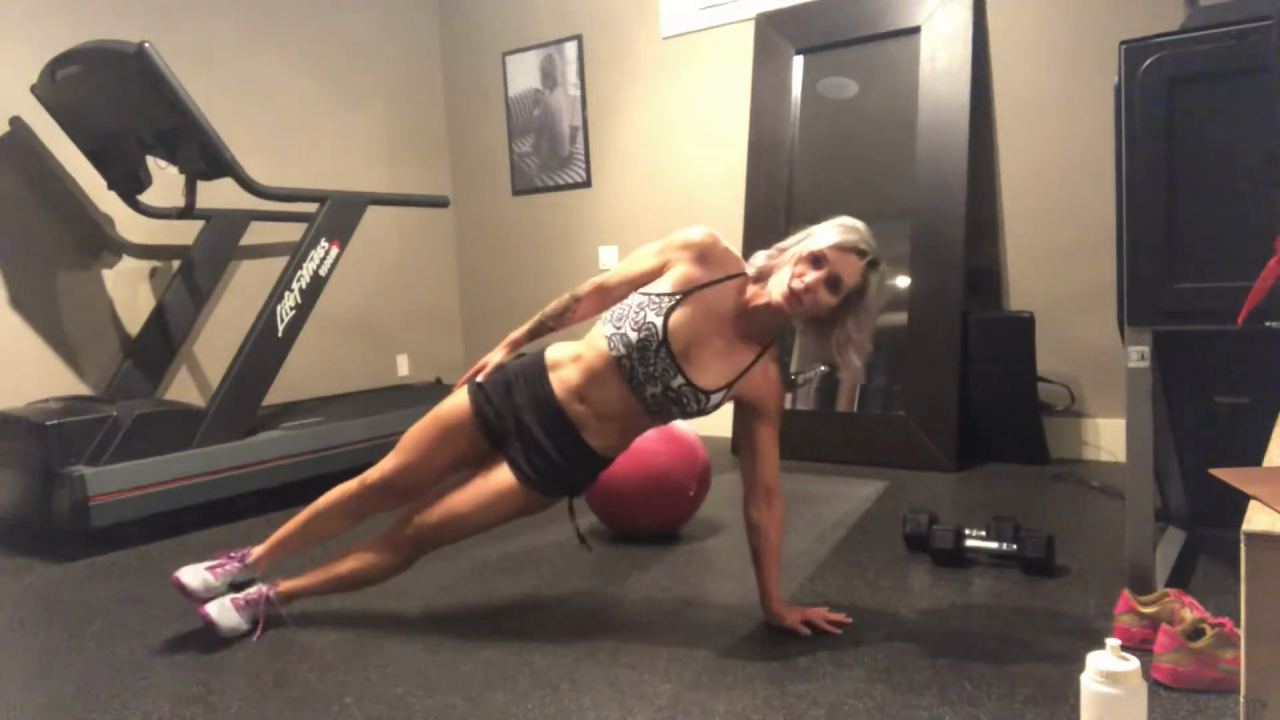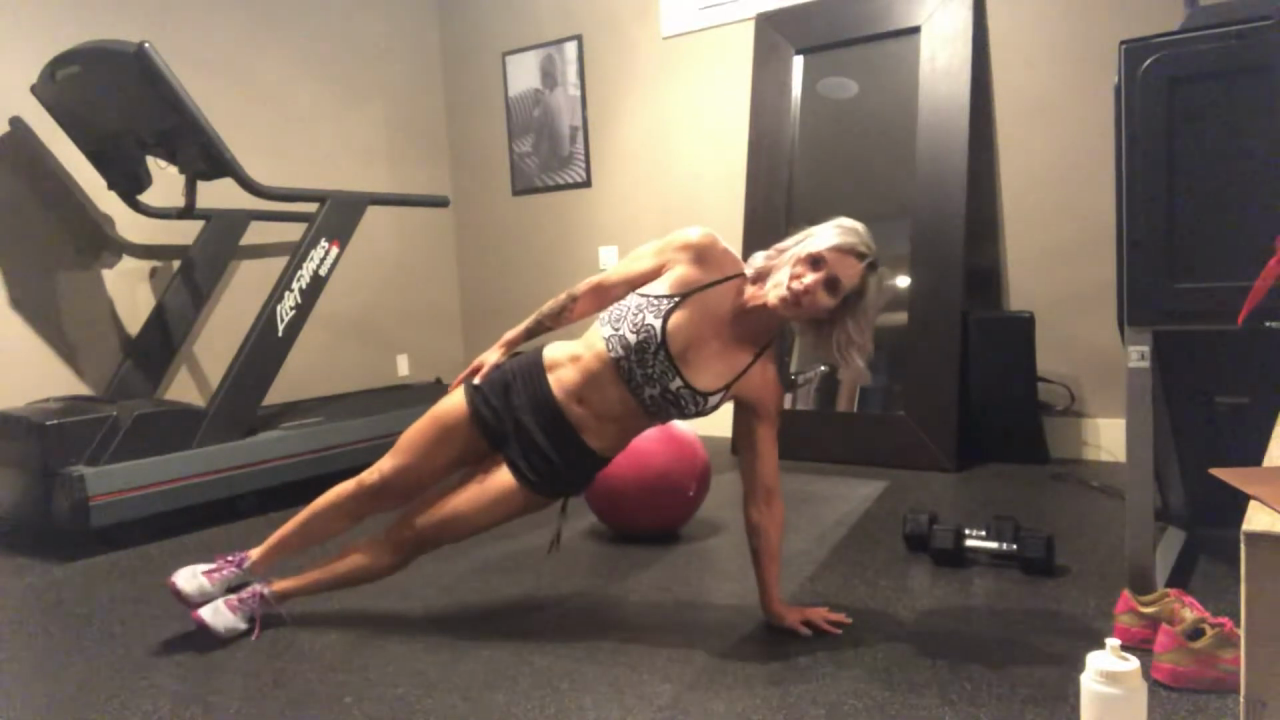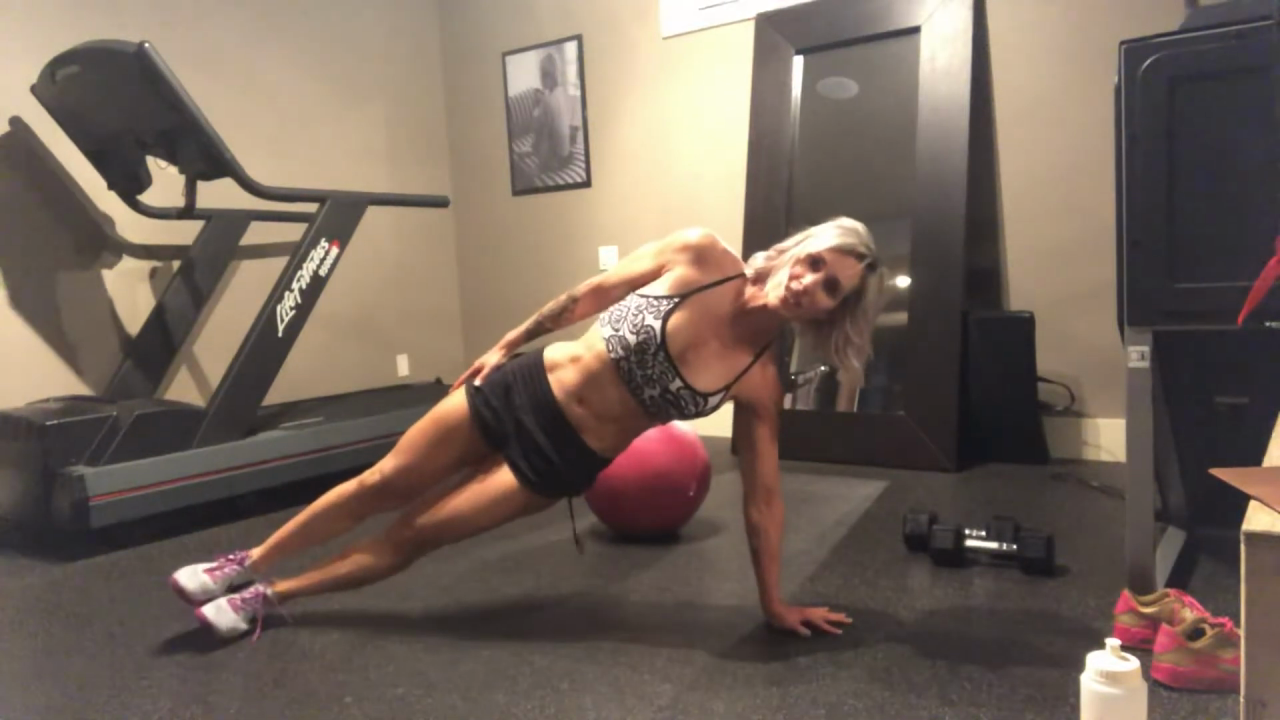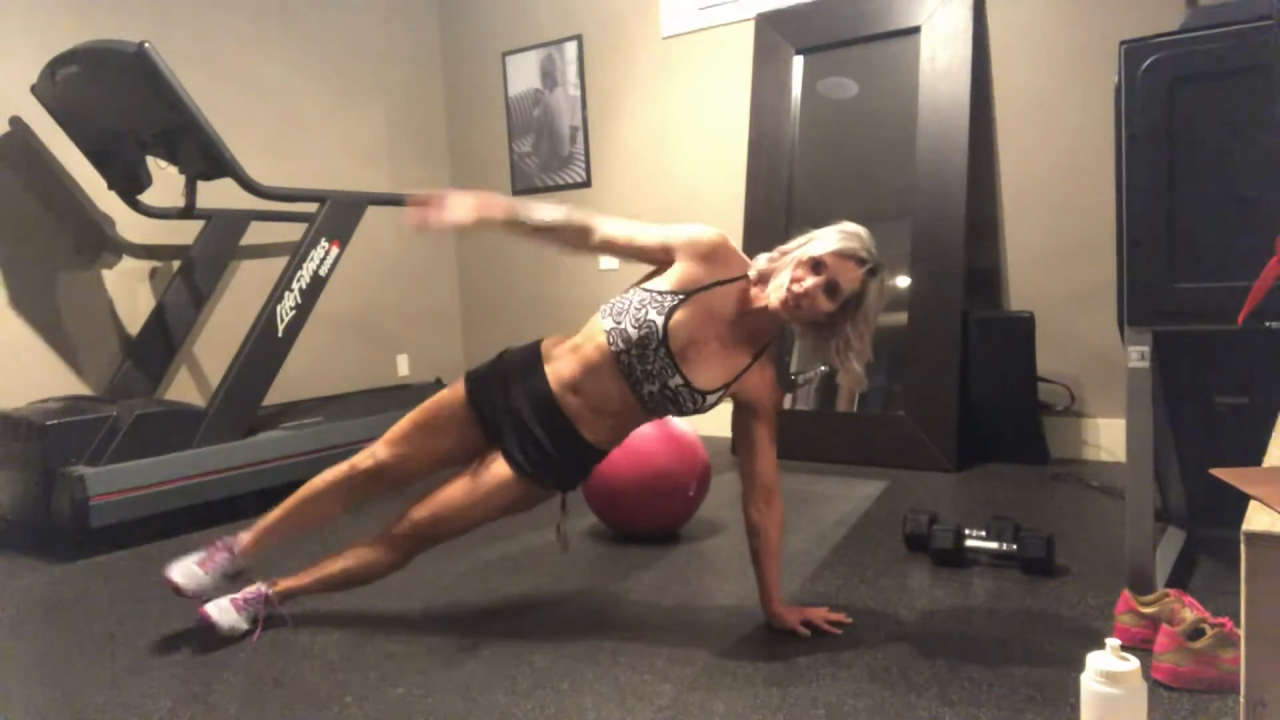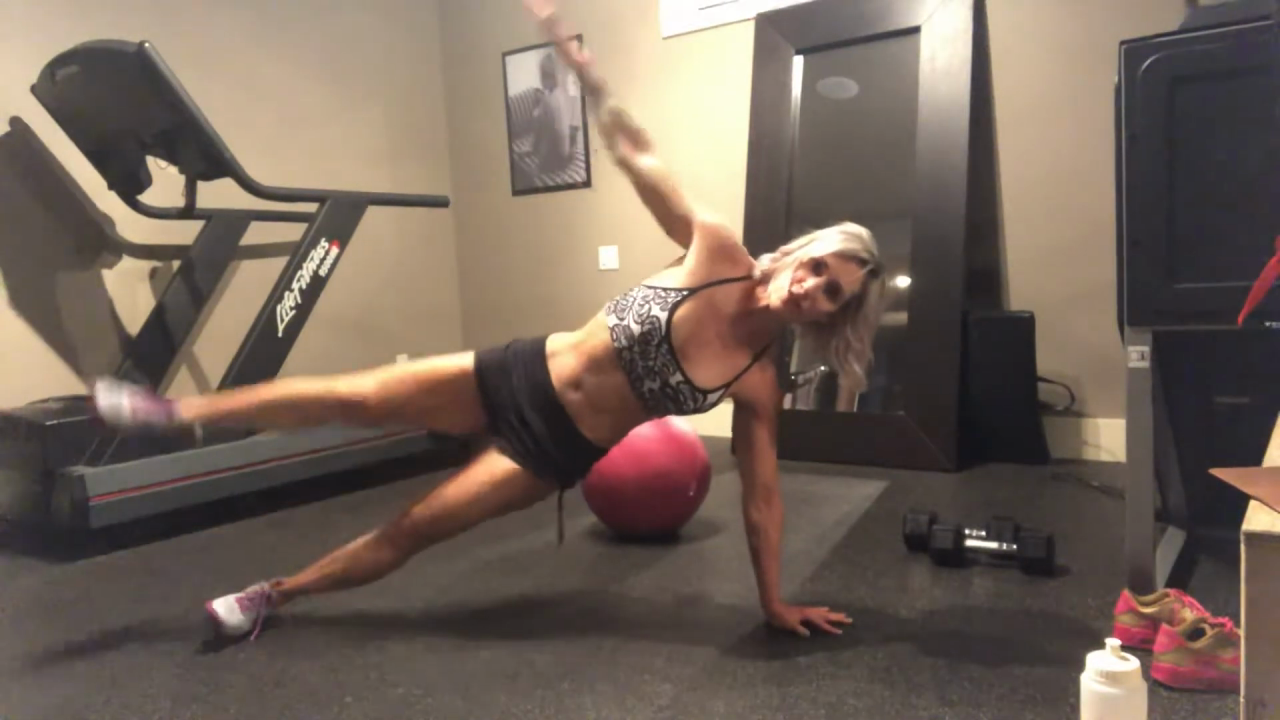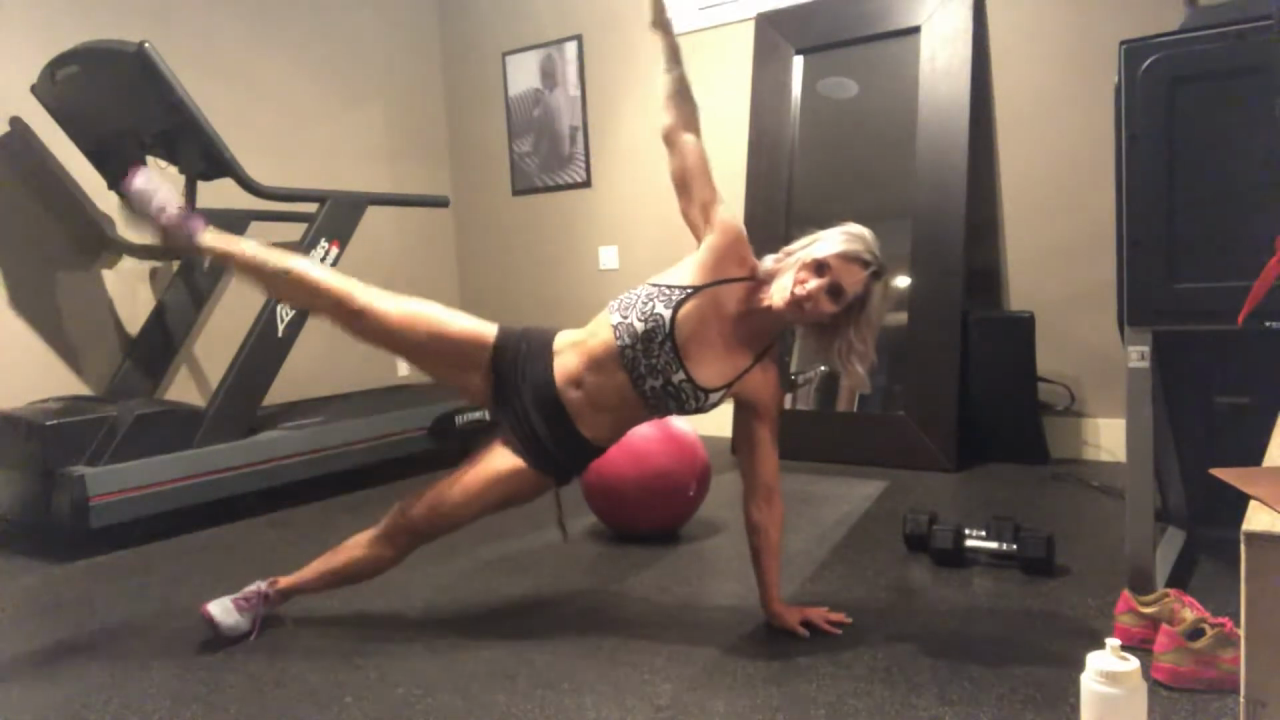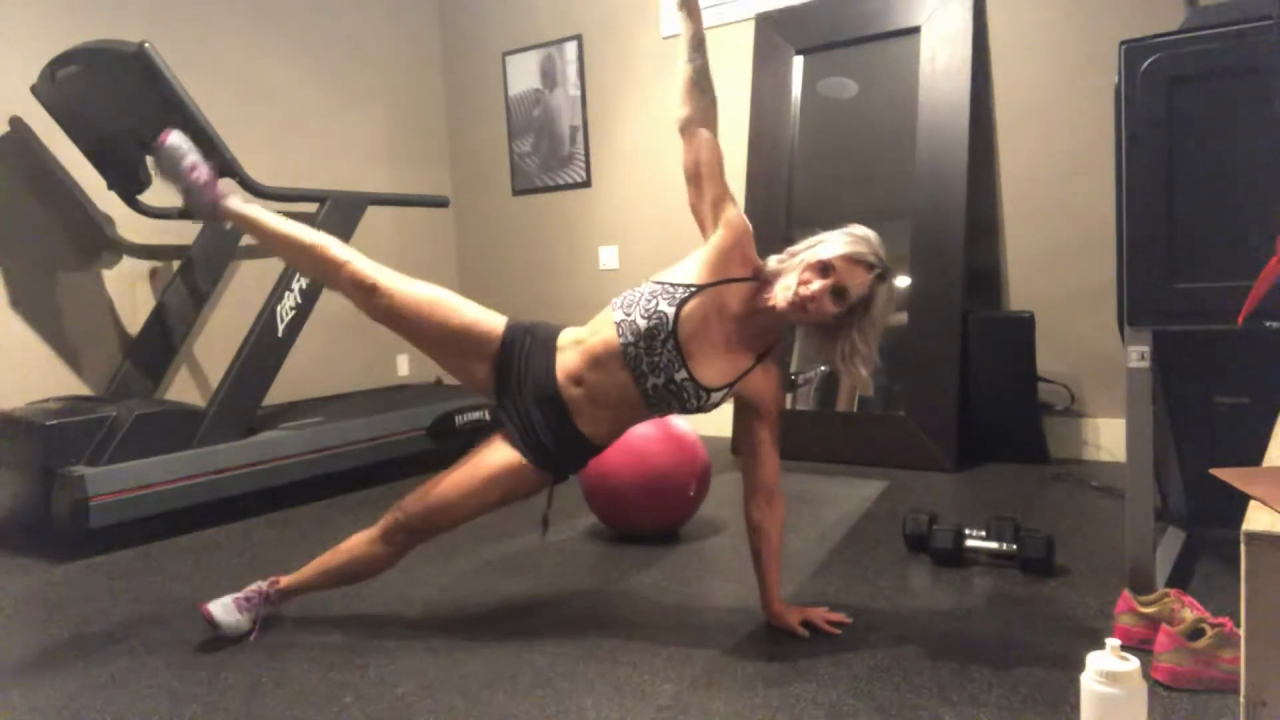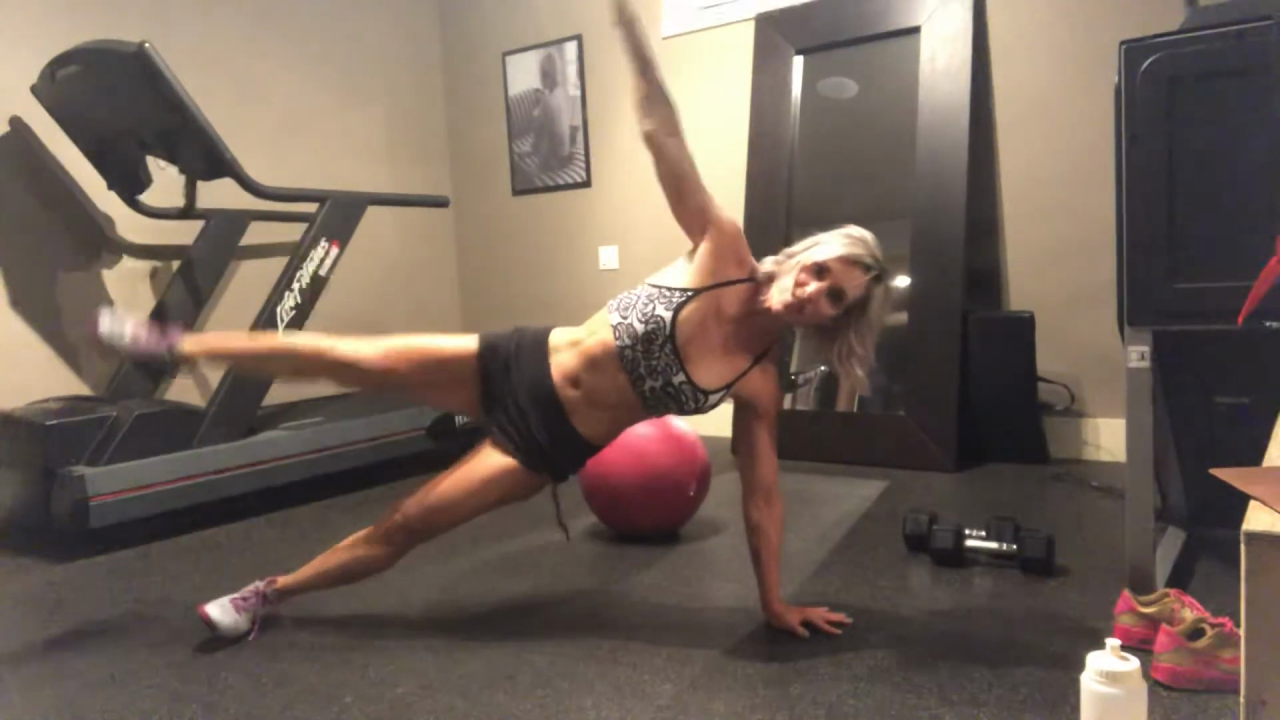
dt=0.3s
person 1, frame 1
left shoulder: (761, 382)
right shoulder: (702, 253)
left elbow: (763, 494)
right elbow: (594, 293)
left wrist: (774, 601)
right wrist: (511, 341)
left hip: (563, 458)
right hip: (524, 388)
left knee: (413, 536)
right knee: (382, 485)
left ankle: (270, 596)
right ankle: (248, 562)
person 1, frame 2
left shoulder: (760, 383)
right shoulder: (701, 255)
left elbow: (763, 494)
right elbow: (592, 293)
left wrist: (775, 603)
right wrist: (507, 342)
left hip: (562, 459)
right hip: (522, 388)
left knee: (411, 535)
right knee: (381, 486)
left ankle: (268, 595)
right ankle: (248, 563)
person 1, frame 3
left shoulder: (759, 384)
right shoulder: (700, 255)
left elbow: (763, 495)
right elbow: (591, 292)
left wrist: (775, 603)
right wrist: (507, 342)
left hip: (562, 460)
right hip: (523, 388)
left knee: (413, 536)
right knee: (383, 485)
left ankle: (270, 596)
right ankle: (248, 562)
person 1, frame 4
left shoulder: (758, 382)
right shoulder: (709, 255)
left elbow: (761, 493)
right elbow: (588, 232)
left wrist: (774, 603)
right wrist: (492, 208)
left hip: (559, 453)
right hip: (522, 380)
left knee: (411, 533)
right knee: (376, 466)
left ankle: (271, 595)
right ankle: (237, 549)
person 1, frame 5
left shoulder: (757, 383)
right shoulder: (716, 249)
left elbow: (761, 495)
right elbow: (630, 151)
left wrist: (775, 603)
left hip: (557, 449)
right hip: (520, 374)
left knee: (408, 532)
right knee: (347, 397)
left ankle: (270, 593)
right ankle: (181, 411)
person 1, frame 6
left shoulder: (760, 383)
right shoulder: (726, 250)
left elbow: (762, 494)
right elbow: (680, 132)
left wrist: (775, 603)
left hip: (558, 443)
right hip: (526, 362)
left knee: (409, 526)
right knee: (352, 305)
left ankle: (270, 593)
right ankle: (198, 236)
person 1, frame 7
left shoulder: (762, 381)
right shoulder: (732, 246)
left elbow: (763, 494)
right elbow: (696, 128)
left wrist: (777, 604)
left hip: (559, 438)
right hip: (529, 357)
left knee: (413, 520)
right knee: (366, 282)
left ankle: (274, 589)
right ankle: (222, 202)
person 1, frame 8
left shoulder: (756, 383)
right shoulder: (724, 251)
left elbow: (760, 493)
right elbow: (663, 136)
left wrist: (776, 604)
left hip: (551, 444)
right hip: (520, 365)
left knee: (406, 524)
right knee: (347, 361)
left ankle: (269, 592)
right ankle: (182, 343)
